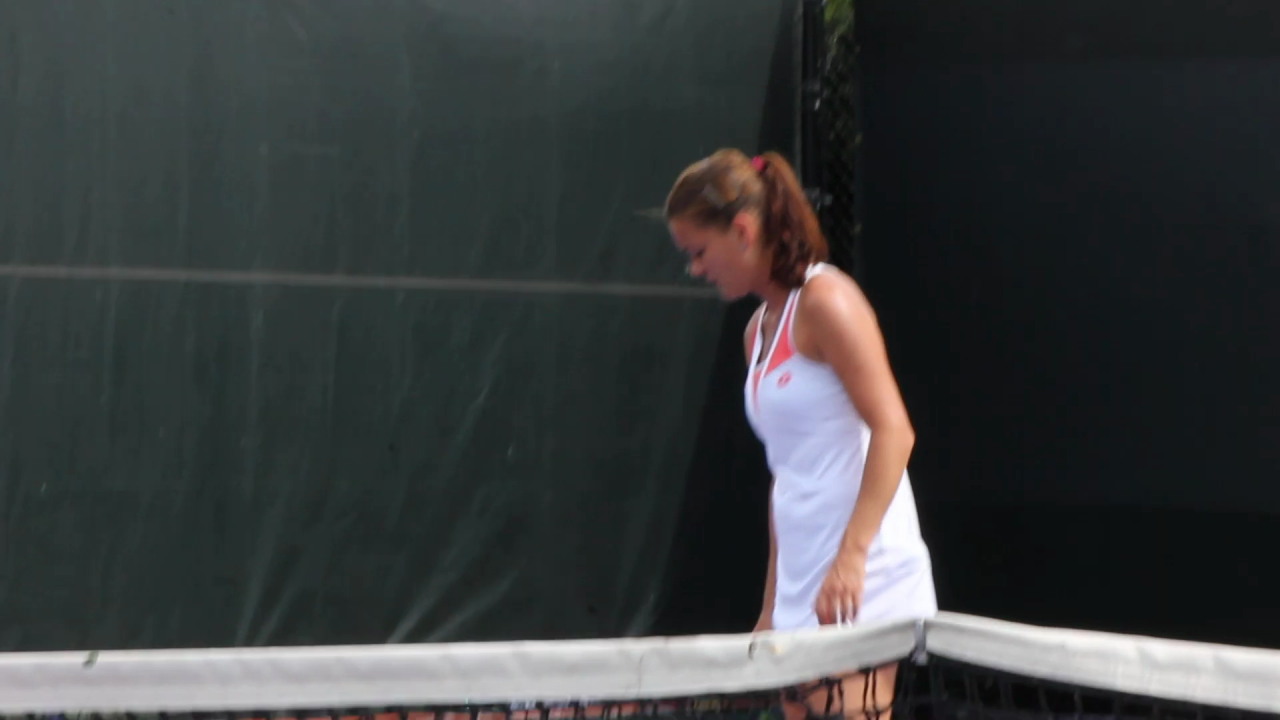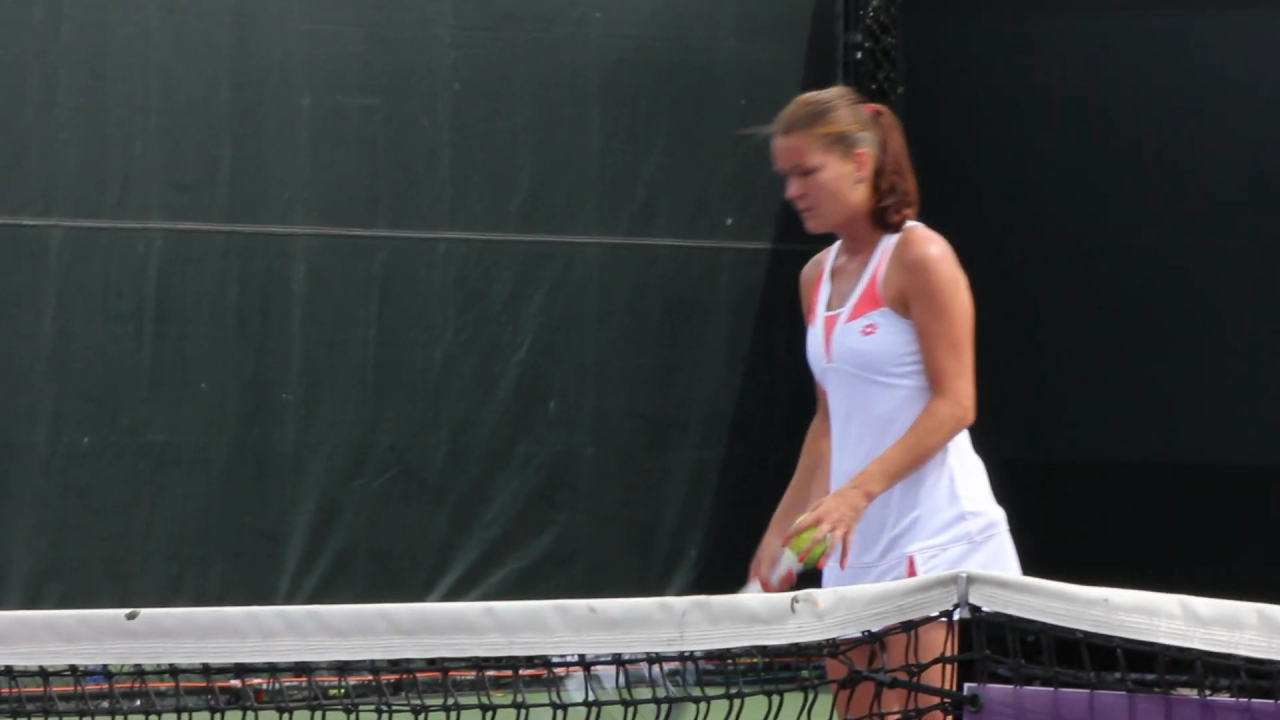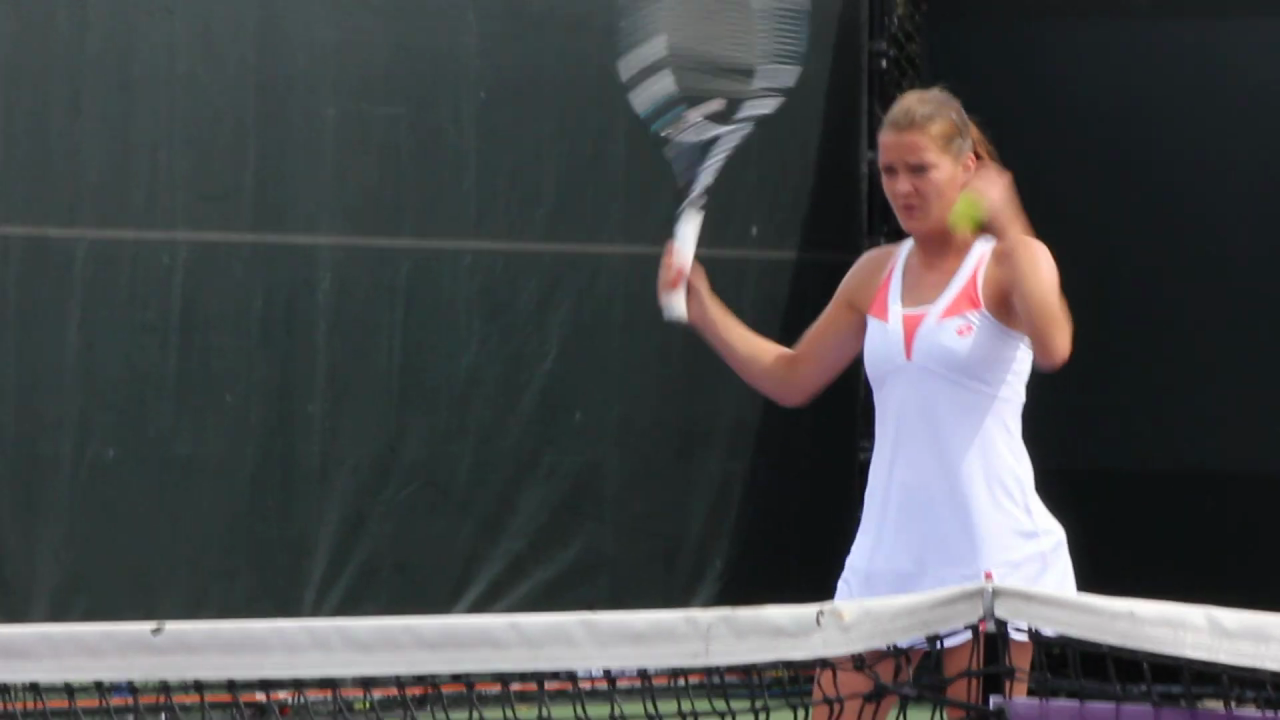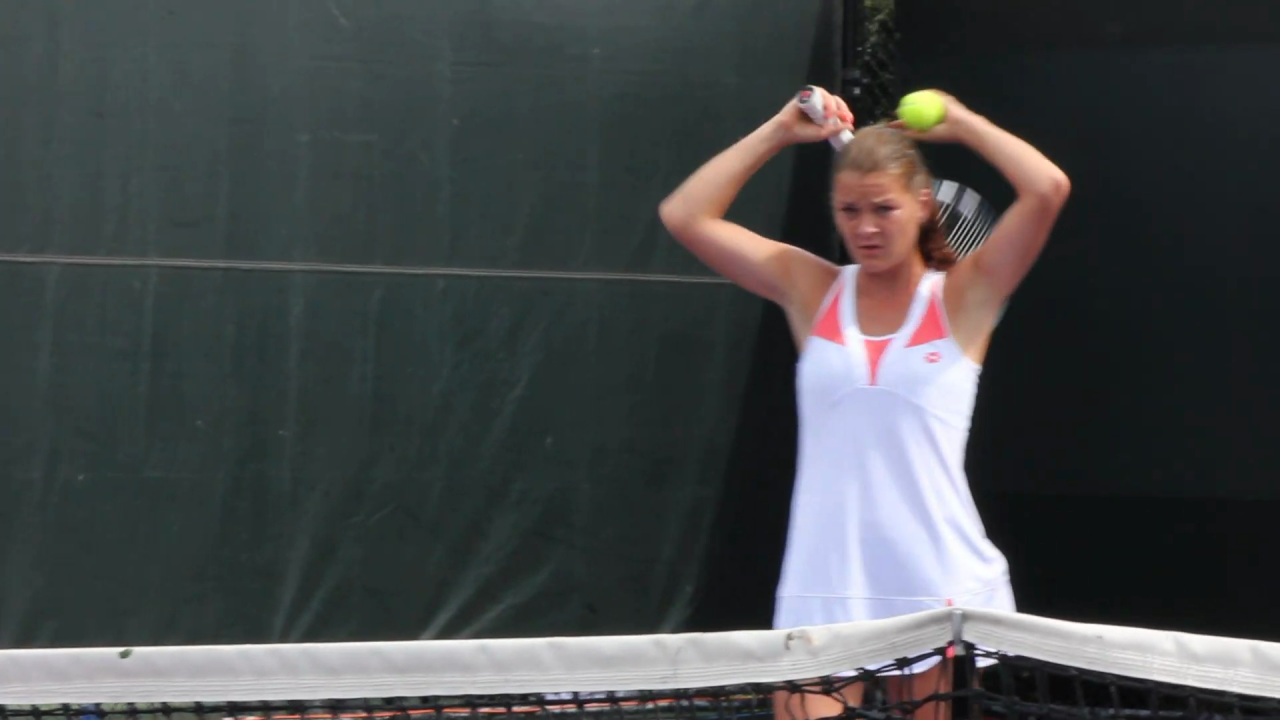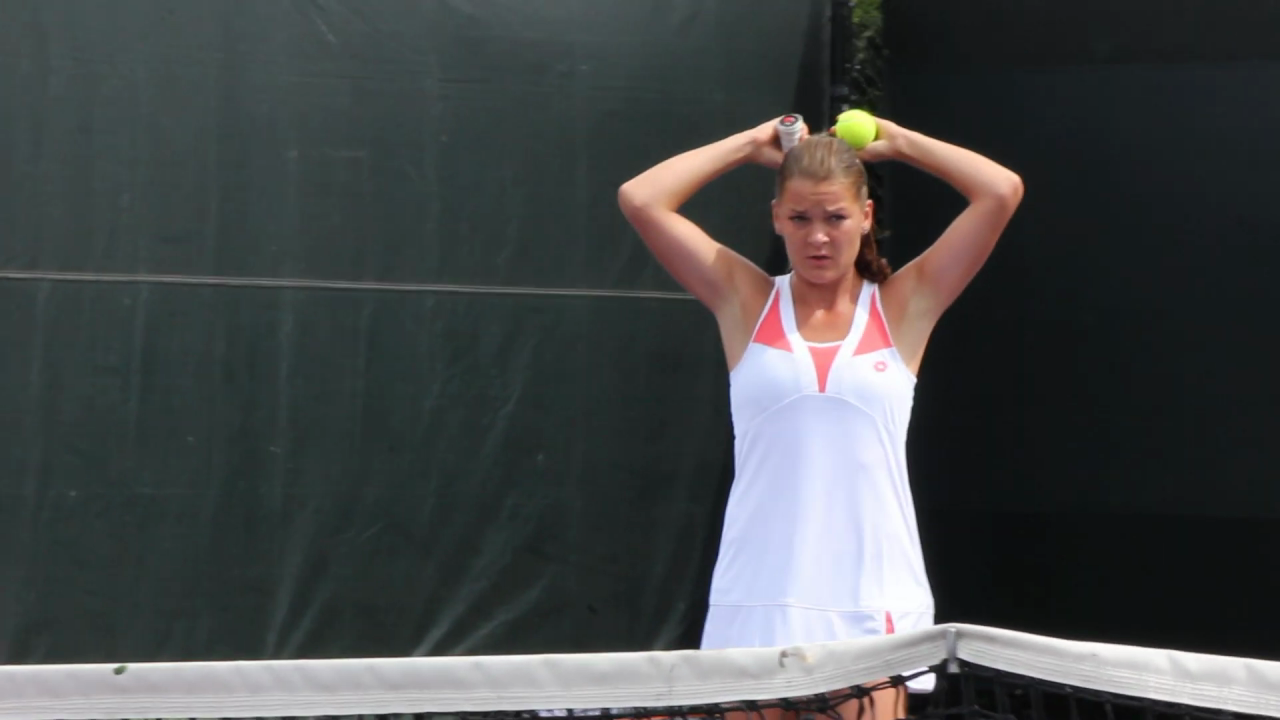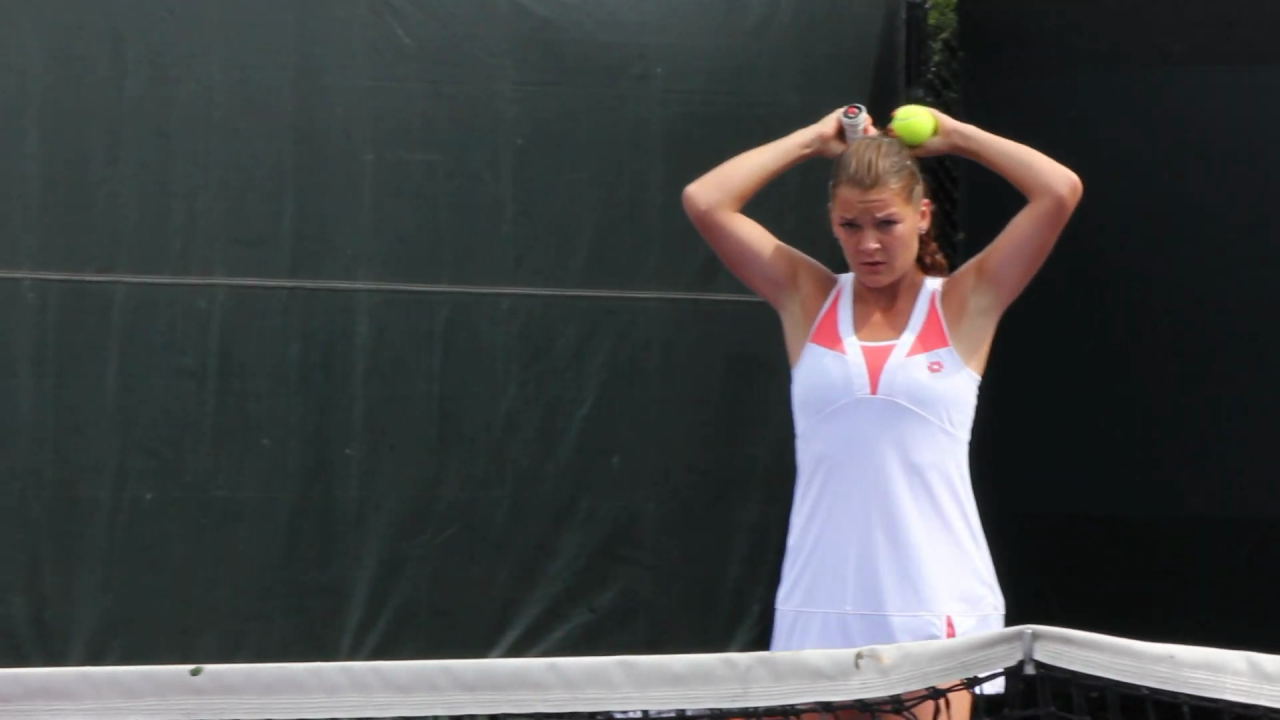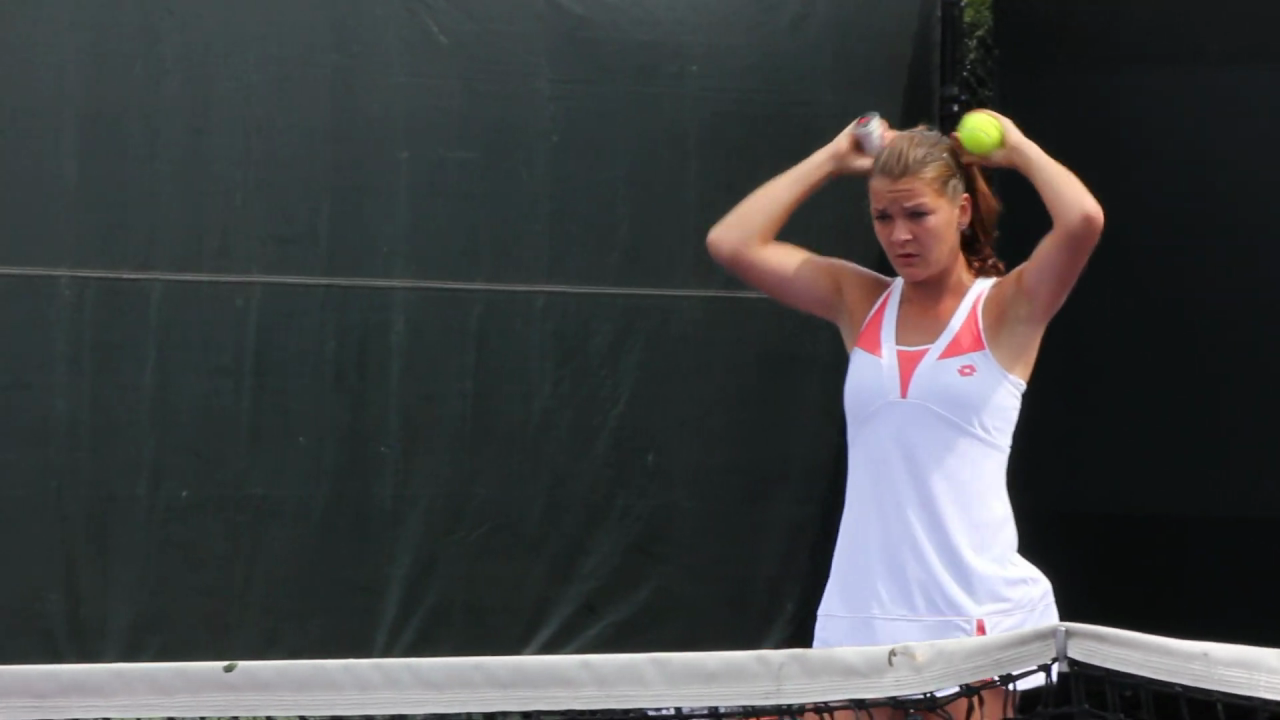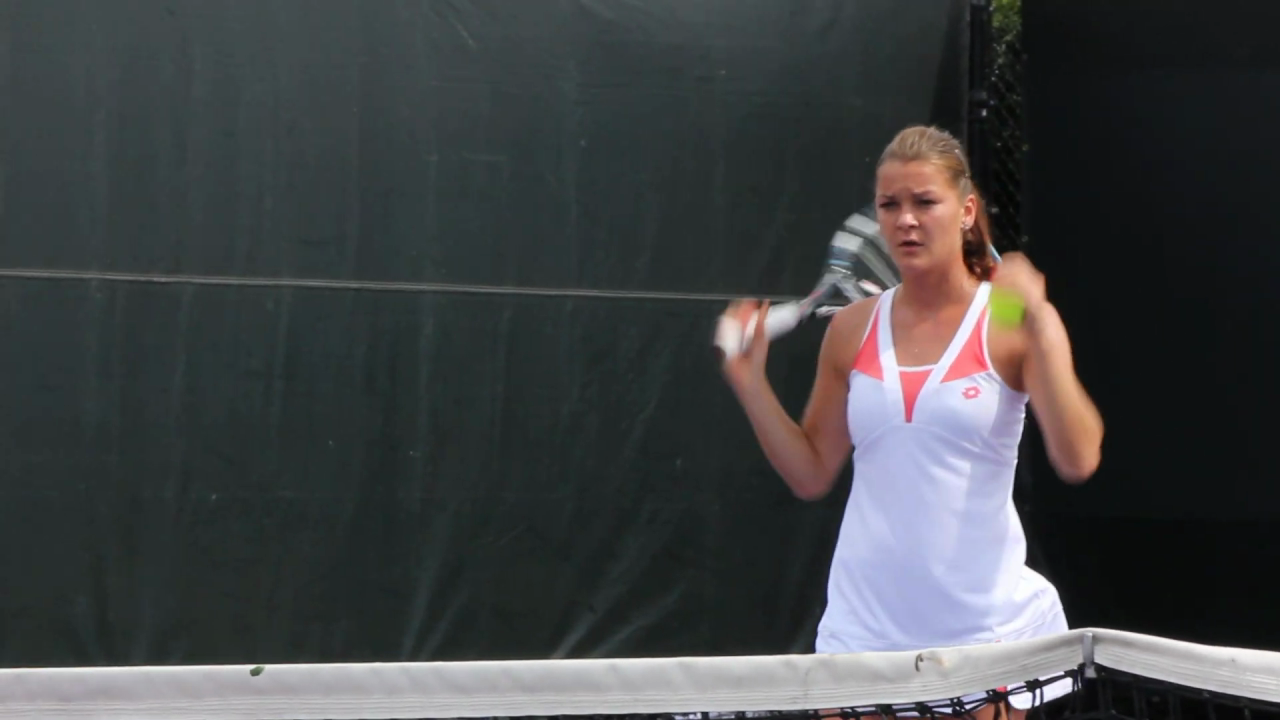
dt=0.4s
person 1, frame 1
left shoulder: (826, 300)
right shoulder: (760, 326)
left elbow: (893, 431)
left wrist: (850, 554)
right wrist: (774, 605)
left hip: (857, 579)
right hip: (806, 581)
person 1, frame 2
left shoulder: (921, 256)
right shoulder: (816, 276)
left elbow: (955, 404)
left wrist: (856, 493)
right wrist: (782, 529)
left hip: (935, 538)
right hip: (860, 544)
person 1, frame 3
left shoulder: (1011, 260)
right shoulder: (873, 272)
left elbow: (1054, 348)
right elbow: (790, 381)
left wrist: (1009, 222)
right wrist: (702, 305)
left hip: (992, 559)
right hip: (884, 554)
person 1, frame 4
left shoulder: (965, 295)
right shoulder: (810, 288)
left elbow: (1049, 191)
right elbow: (683, 217)
left wrist: (963, 124)
right wrist: (779, 130)
left hip: (938, 586)
right hip: (825, 586)
person 1, frame 5
left shoulder: (901, 307)
right shoulder: (745, 300)
left elbow: (1003, 190)
right elbow: (638, 198)
left wrist: (895, 140)
right wrist: (750, 144)
left hip: (872, 606)
right hip: (760, 600)
person 1, frame 6
left shoulder: (963, 305)
right shoulder: (808, 299)
left elbow: (1061, 191)
right elbow: (703, 202)
left wrist: (955, 135)
right wrist: (815, 138)
left hip: (935, 611)
right hip: (822, 605)
person 1, frame 7
left shoulder: (1009, 309)
right shoulder: (860, 302)
left elbow: (1082, 220)
right elbow: (730, 244)
left wrist: (1019, 149)
right wrist: (833, 158)
left hip: (972, 613)
right hip: (860, 610)
person 1, frame 8
left shoulder: (1017, 326)
right shoulder: (852, 327)
left elbow: (1079, 460)
right elbow: (812, 476)
left wrist: (1040, 331)
right wrist: (750, 381)
left hip: (982, 627)
right hip: (863, 625)
